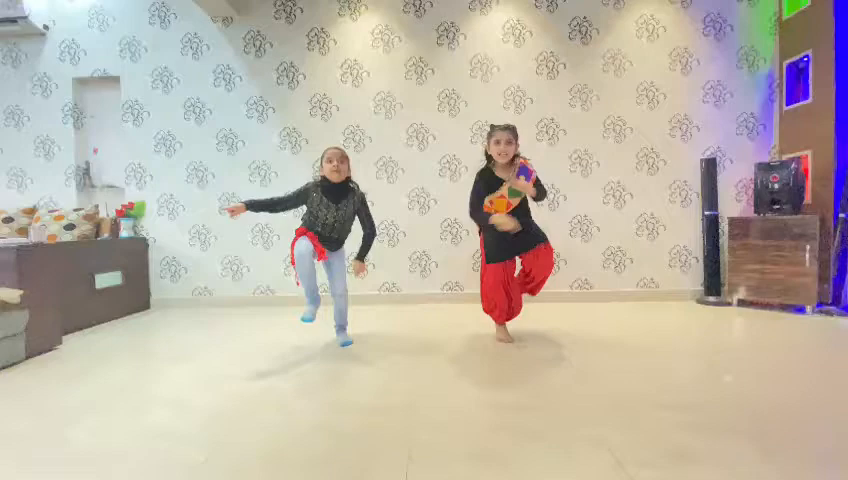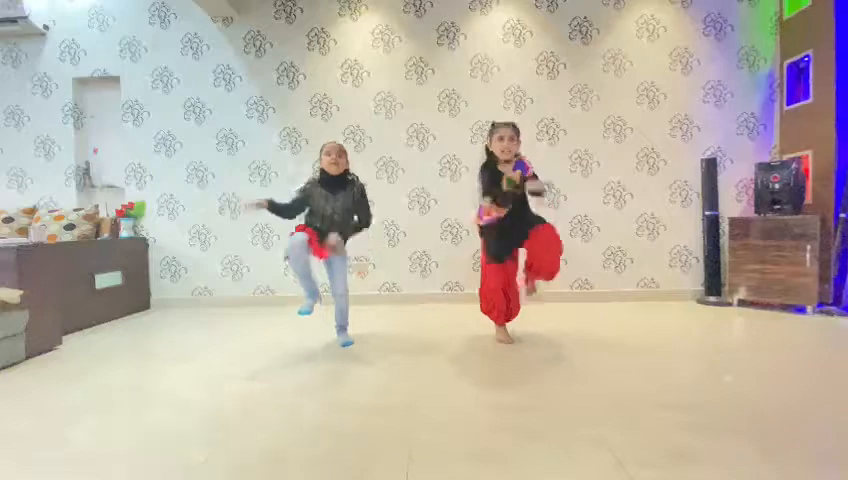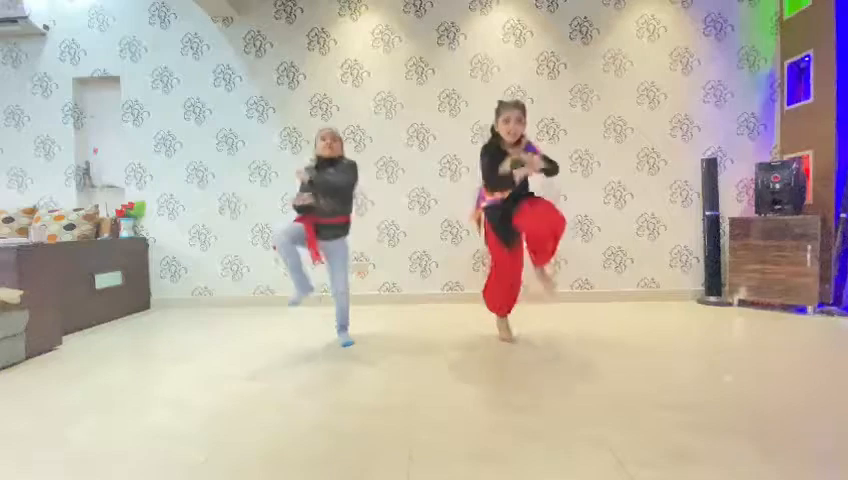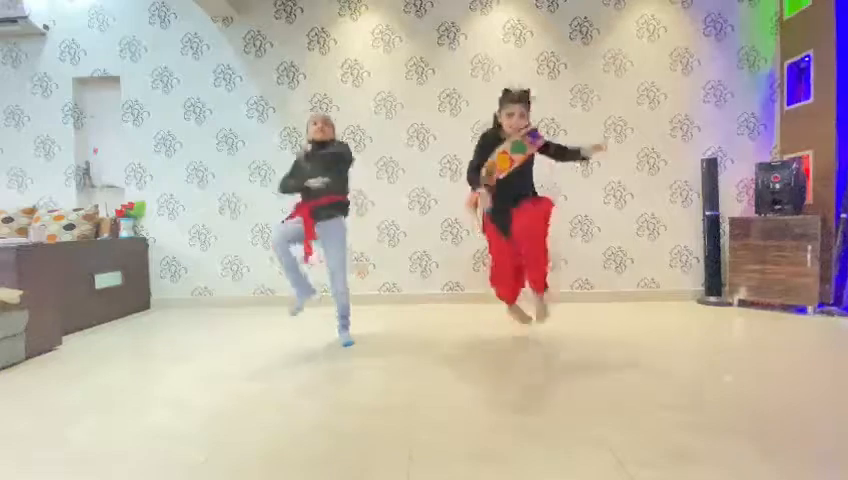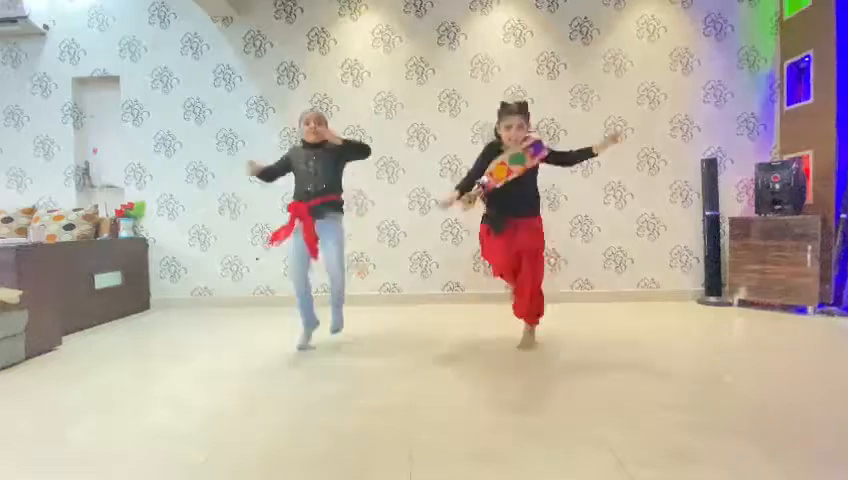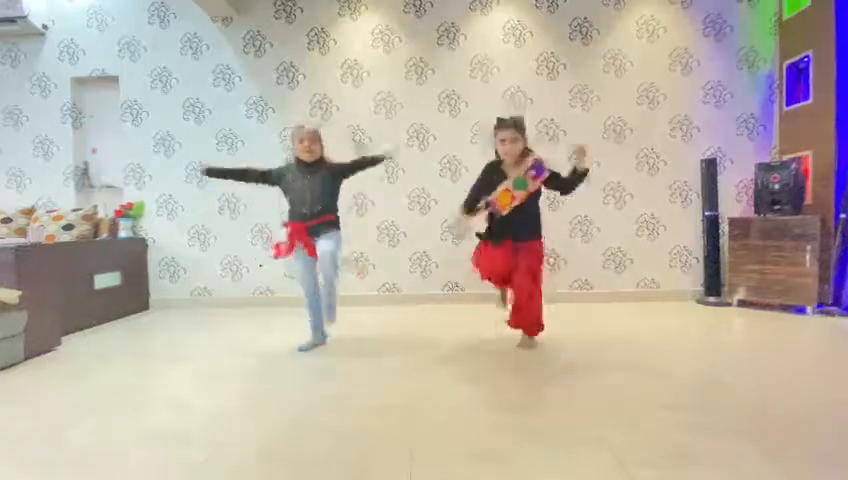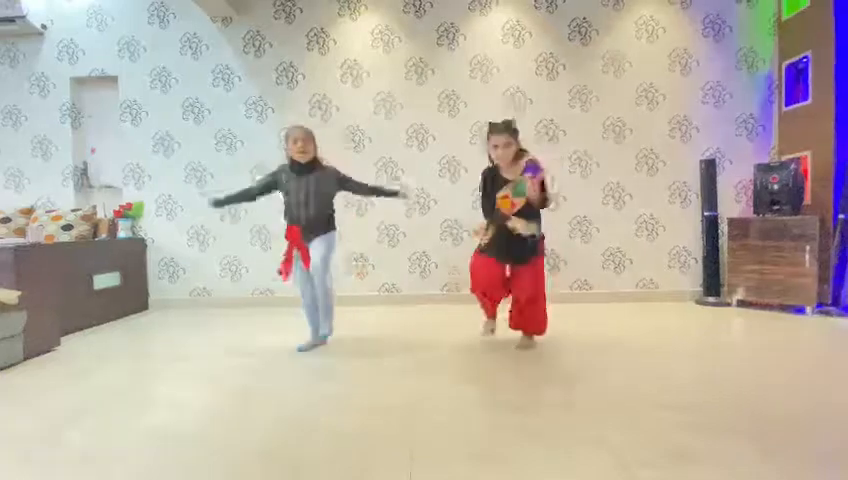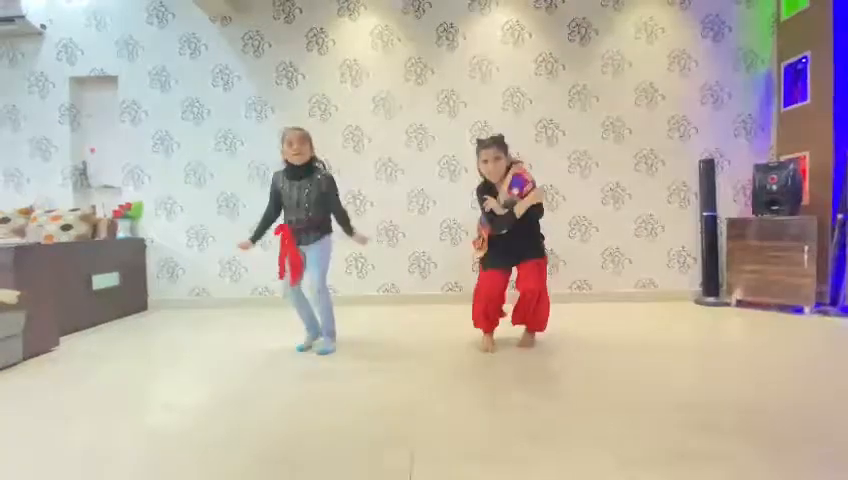
dt=0.1s
person 1, frame 1
left shoulder: (522, 167)
right shoulder: (484, 176)
left elbow: (541, 195)
right elbow: (475, 212)
left wrist: (529, 189)
right wrist: (497, 219)
left hip: (524, 228)
right hip: (495, 233)
right knee: (497, 282)
left ankle: (520, 285)
right ankle: (500, 323)
person 1, frame 2
left shoulder: (521, 165)
right shoulder: (488, 170)
left elbow: (538, 189)
right elbow: (497, 198)
left wrist: (526, 182)
right wrist: (526, 186)
left hip: (524, 222)
right hip: (498, 230)
left knee: (550, 247)
right knee: (498, 280)
left ankle: (531, 279)
right ankle: (500, 324)
person 1, frame 3
left shoulder: (525, 148)
right shoulder: (490, 149)
left elbow: (552, 168)
right elbow: (493, 183)
left wrist: (539, 164)
right wrist: (520, 172)
left hip: (522, 206)
right hip: (497, 213)
left knee: (550, 221)
right knee: (506, 267)
left ankle: (539, 266)
right ankle: (501, 317)
person 1, frame 4
right shoulder: (489, 139)
left elbow: (564, 153)
right elbow: (473, 171)
left wrist: (586, 152)
right wrist: (480, 190)
left hip: (525, 203)
right hip: (498, 207)
left knee: (532, 245)
right knee: (505, 256)
left ankle: (538, 294)
right ankle: (511, 303)
person 1, frame 5
right shoulder: (491, 150)
left elbow: (567, 159)
right elbow: (473, 175)
left wrist: (598, 148)
right wrist: (457, 193)
left hip: (527, 219)
right hip: (499, 219)
left knee: (530, 269)
right knee: (502, 259)
left ankle: (530, 326)
right ankle: (515, 277)
person 1, frame 6
left shoulder: (534, 167)
right shoulder: (492, 170)
left elbow: (565, 186)
right elbow: (472, 199)
left wrist: (581, 166)
right wrist: (466, 213)
left hip: (528, 238)
right hip: (499, 235)
left knee: (527, 286)
right knee: (494, 265)
left ankle: (529, 333)
right ankle: (504, 285)
person 1, frame 7
left shoulder: (530, 168)
right shoulder: (489, 176)
left elbow: (542, 202)
right elbow: (490, 214)
left wrist: (534, 192)
right wrist: (514, 222)
left hip: (528, 242)
right hip: (499, 239)
left knee: (528, 291)
right knee: (486, 279)
left ankle: (528, 332)
right ankle: (490, 313)
person 1, frame 8
right shoulder: (484, 191)
left elbow: (536, 213)
right elbow: (496, 225)
left wrist: (501, 206)
right wrist: (524, 204)
left hip: (529, 247)
right hip: (498, 246)
right knee: (489, 290)
left ankle: (530, 328)
right ankle: (488, 331)
person 2, frame 1
left shoulder: (356, 196)
right shoulder: (312, 190)
left elbow: (370, 230)
right elbow: (280, 203)
left wrist: (360, 258)
right wrist: (246, 206)
left hip: (334, 247)
right hip: (309, 238)
left knee: (340, 290)
right knee: (303, 252)
left ankle: (341, 330)
right ankle: (312, 301)
person 2, frame 2
left shoulder: (356, 187)
right shoulder: (313, 186)
left elbow: (365, 220)
right elbow: (290, 211)
left wrist: (342, 236)
right wrist: (268, 204)
left hip: (338, 242)
right hip: (311, 236)
left knee: (341, 289)
right knee: (294, 245)
left ankle: (342, 330)
right ankle: (311, 295)
person 2, frame 3
left shoulder: (347, 167)
right shoulder: (309, 172)
left elbow: (343, 186)
right elbow: (299, 206)
left wrist: (310, 180)
right wrist: (302, 200)
left hip: (336, 234)
right hip: (310, 228)
left knee: (340, 286)
right knee: (281, 236)
left ankle: (342, 330)
right ankle: (303, 287)
person 2, frame 4
left shoulder: (340, 150)
right shoulder: (303, 158)
left elbow: (345, 158)
right elbow: (284, 186)
left wrist: (313, 152)
right wrist: (307, 184)
left hip: (332, 219)
right hip: (307, 218)
left knee: (338, 279)
right knee: (277, 238)
left ankle: (343, 326)
right ankle: (302, 289)
person 2, frame 5
left shoulder: (335, 152)
right shoulder: (295, 154)
left elbow: (364, 151)
right elbow: (270, 174)
left wrist: (339, 142)
right wrist: (257, 170)
left hip: (329, 217)
right hip: (303, 220)
left knee: (334, 269)
right knee: (296, 273)
left ankle: (337, 309)
right ankle: (308, 325)
person 2, frame 6
left shoulder: (331, 171)
right shoulder: (286, 173)
left elbow: (358, 164)
right elbow: (253, 175)
left wrist: (381, 157)
right wrist: (212, 171)
left hip: (327, 232)
right hip: (300, 236)
left knee: (327, 255)
right knee: (308, 288)
left ankle: (329, 304)
right ankle: (317, 334)
person 2, frame 7
left shoulder: (327, 174)
right shoulder: (281, 175)
left elbow: (359, 188)
right elbow: (254, 191)
left wrist: (393, 192)
right wrist: (220, 201)
left hip: (322, 234)
right hip: (297, 237)
left knee: (318, 264)
right knee: (306, 288)
left ankle: (327, 323)
right ankle: (317, 334)
person 2, frame 8
left shoulder: (322, 178)
right shoulder: (279, 178)
left elbow: (336, 209)
right elbow: (272, 212)
left wrist: (352, 233)
right wrist: (253, 239)
left hip: (318, 238)
right hip: (292, 240)
left knee: (317, 284)
right knee: (290, 288)
left ankle: (328, 336)
right ankle: (313, 332)
